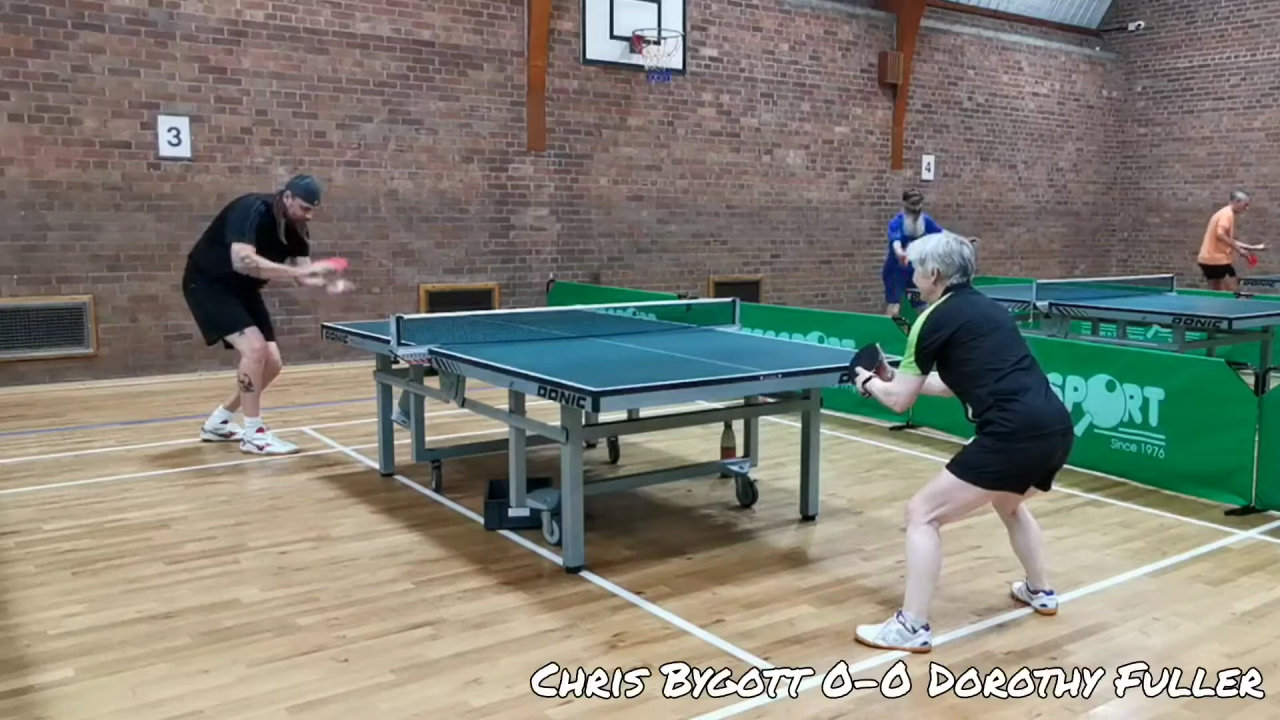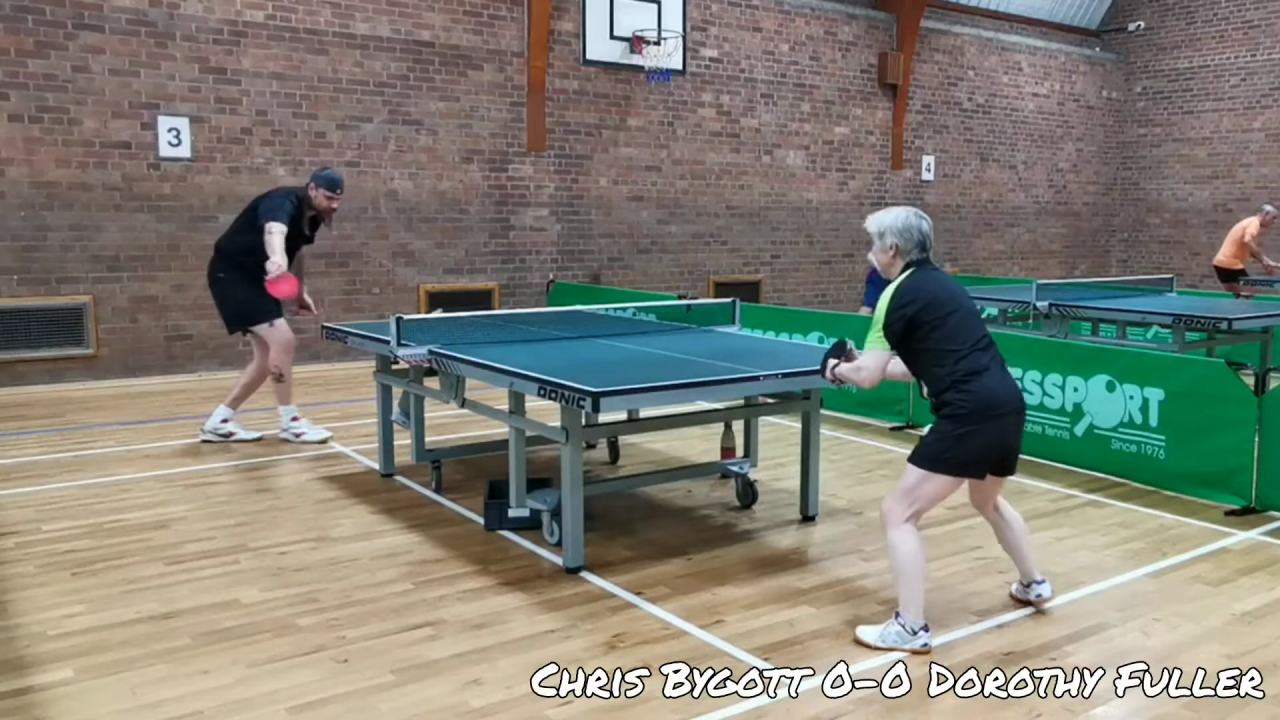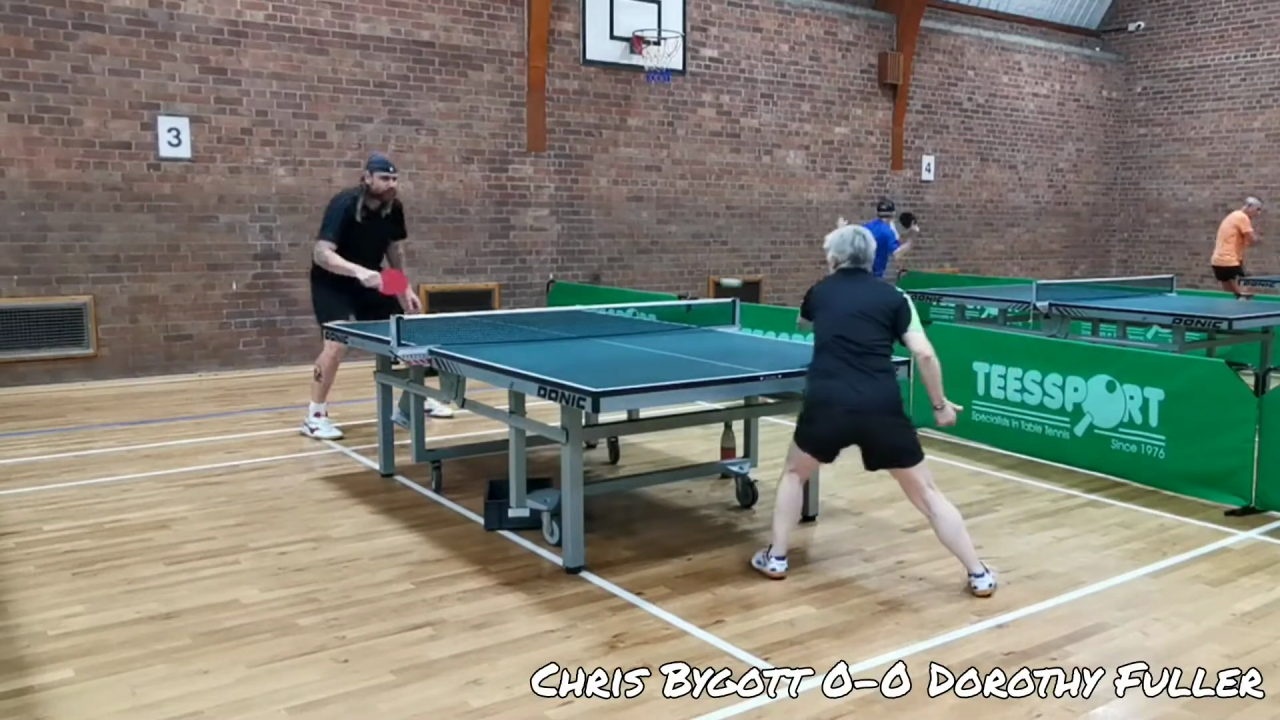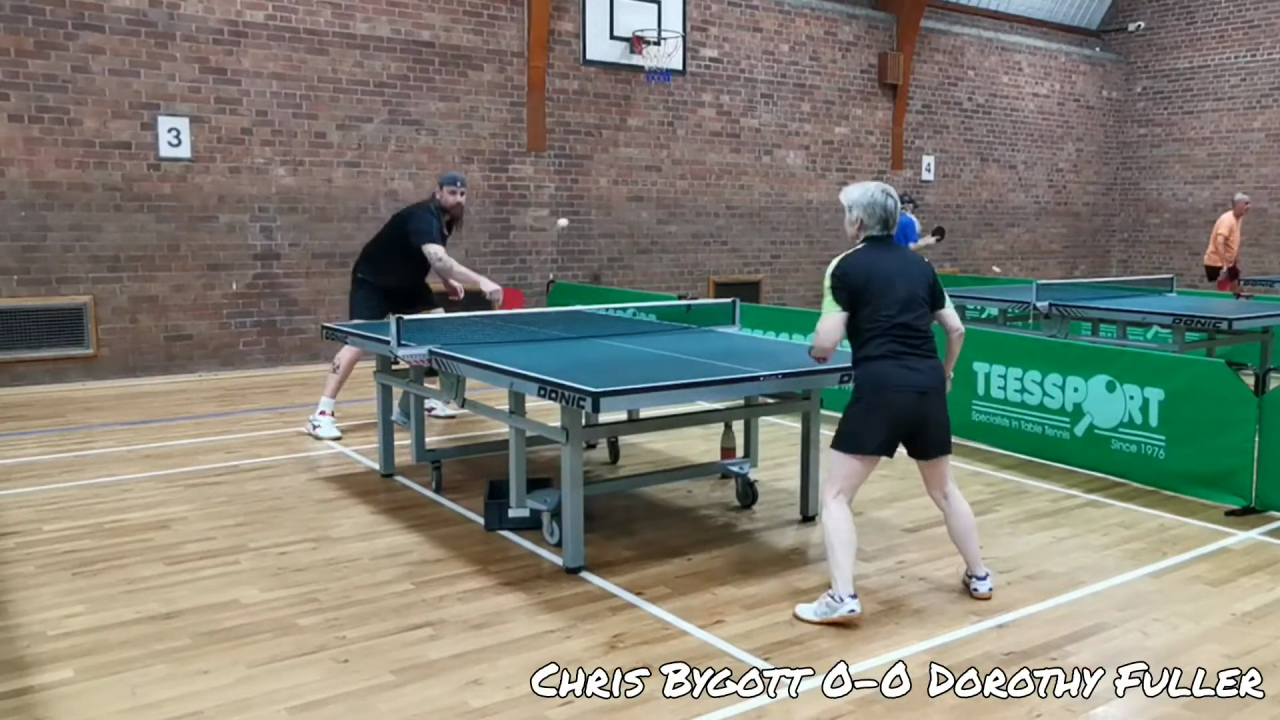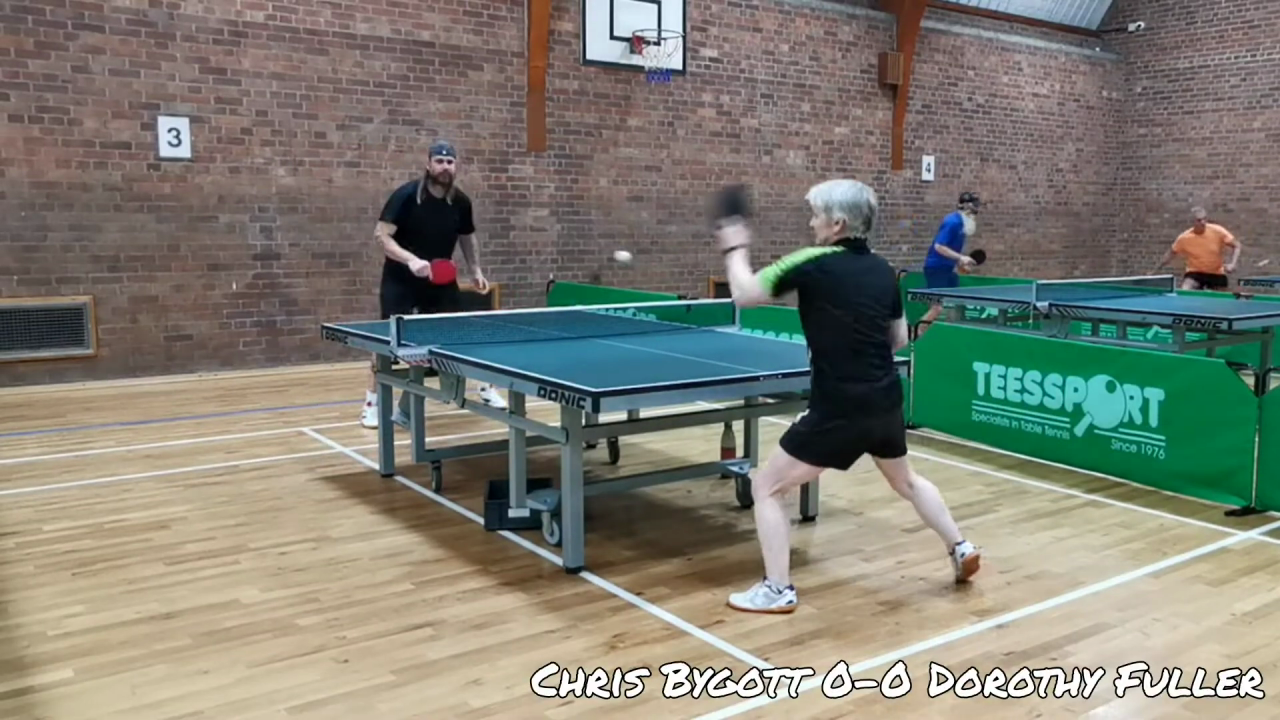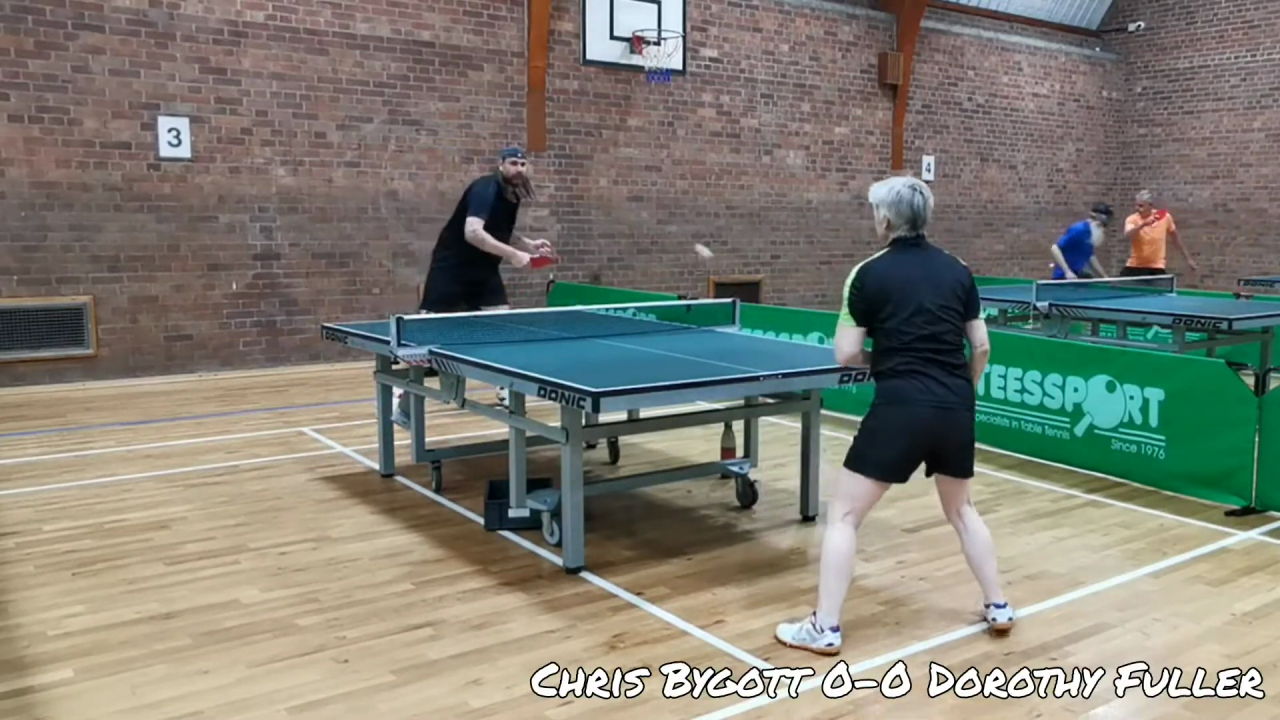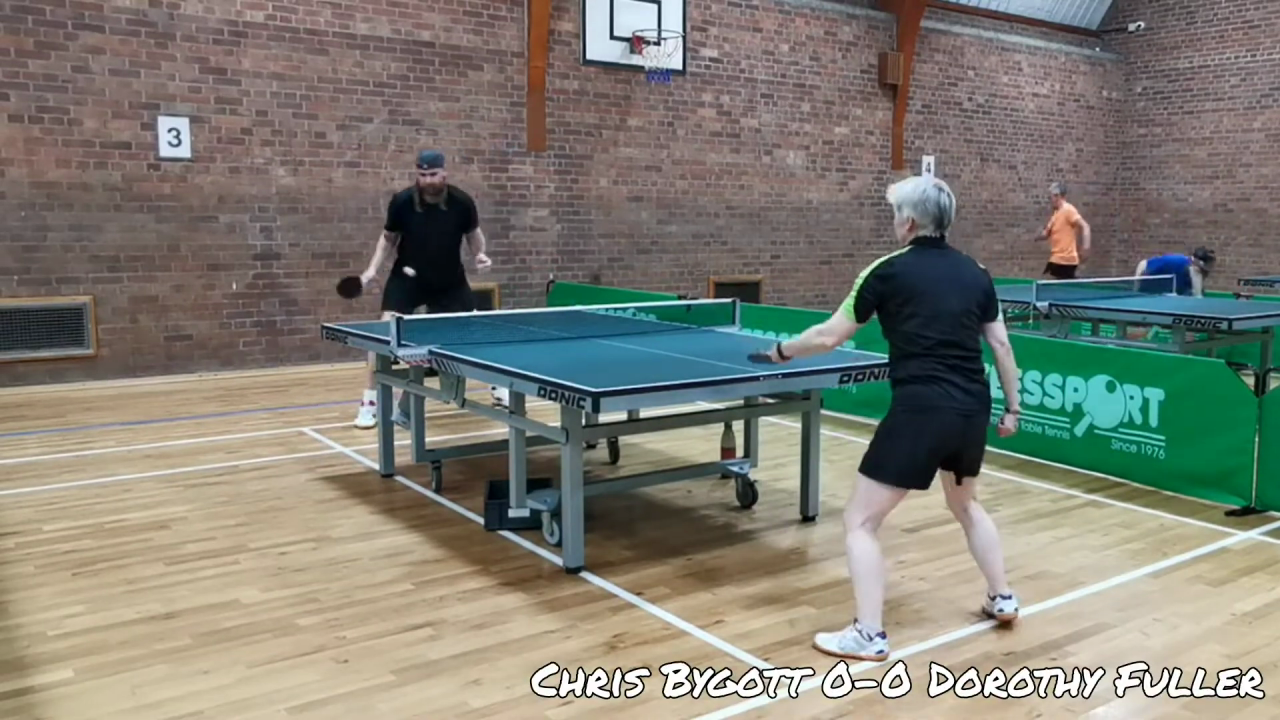
dt=0.7s
person 1, frame 1
left shoulder: (936, 318)
right shoulder: (985, 308)
left elbow: (899, 400)
left wrist: (868, 382)
right wrist: (895, 376)
left hip: (1016, 435)
right hip: (1056, 429)
left knee: (922, 514)
right knee: (1008, 503)
left ankle: (912, 627)
right ankle: (1040, 591)
person 1, frame 2
left shoulder: (900, 293)
right shoulder: (941, 284)
left elbow: (868, 376)
left wrist: (838, 368)
right wrist: (862, 362)
left hip: (970, 416)
right hip: (1008, 406)
left knee: (898, 514)
right knee: (988, 500)
left ankle: (911, 628)
right ankle: (1034, 584)
person 1, frame 3
left shoulder: (819, 292)
right shoulder: (893, 296)
right elbow: (924, 354)
right wrist: (940, 403)
left hip: (825, 403)
right hip: (881, 406)
left knee: (794, 473)
right knee: (926, 494)
left ankle: (775, 557)
right ankle: (978, 574)
person 1, frame 4
left shoulder: (847, 267)
right shoulder: (920, 265)
left elbow: (828, 341)
right elbow: (956, 329)
left wrist: (819, 352)
right wrist: (944, 373)
left hip: (880, 392)
right hip: (928, 390)
left knee: (835, 495)
right knee: (944, 490)
left ankle: (842, 597)
right ankle: (979, 576)
person 1, frame 5
left shoulder: (814, 263)
right shoulder: (885, 271)
left elbow: (745, 293)
right elbow: (900, 340)
left wrist: (735, 247)
left hip: (840, 411)
right hip: (886, 402)
left knee: (767, 486)
right knee: (905, 479)
left ankle: (777, 590)
right ankle: (960, 547)
person 1, frame 6
left shoulder: (869, 274)
right shoulder: (957, 270)
left elbow: (845, 354)
right elbow: (981, 346)
left hip: (900, 407)
right hip: (955, 408)
left knee: (843, 515)
right knee: (960, 510)
left ankle: (825, 627)
right ankle: (997, 605)
person 1, frame 7
left shoulder: (888, 272)
right shoulder: (975, 272)
left elbow: (830, 335)
right elbow: (1001, 346)
left wrist: (782, 350)
right wrist: (1011, 406)
left hip: (919, 411)
right hip: (972, 409)
left knee: (860, 521)
right knee: (966, 505)
left ankle: (868, 635)
right ankle: (1001, 598)
person 2, frame 1
left shoulder: (295, 227)
right shoulder: (252, 210)
left elbow: (300, 268)
right elbow: (242, 261)
left wrist: (325, 281)
right wrist: (299, 271)
left hip: (243, 291)
right hip: (207, 284)
left knee: (271, 364)
right knee: (254, 349)
left ankle: (218, 422)
right ankle: (254, 433)
person 2, frame 2
left shoulder: (313, 216)
right shoulder: (285, 202)
right elbow: (274, 234)
left wrist: (301, 292)
right wrist: (278, 259)
left hip: (258, 278)
right hip: (232, 275)
left knee: (268, 354)
right knee: (283, 340)
left ankle: (219, 422)
right ankle: (290, 421)
person 2, frame 3
left shoulder: (394, 208)
right shoulder: (344, 205)
left elbow: (395, 249)
right elbow: (321, 254)
left wrist: (406, 289)
right wrist: (359, 272)
left hip: (371, 284)
right hip: (331, 283)
right knee: (336, 345)
right ankle: (315, 415)
person 2, frame 4
left shoulder: (446, 219)
right shoulder: (423, 218)
right elbow: (439, 258)
left wrist: (448, 280)
right wrist: (481, 281)
left hip: (407, 284)
right hip: (372, 282)
left ankle: (423, 399)
right ankle: (323, 412)
person 2, frame 5
left shoulder: (461, 202)
right shoulder: (408, 195)
left elbow: (466, 239)
right elbow: (381, 235)
left wrist: (475, 271)
right wrist: (410, 260)
left hip: (441, 280)
right hip: (401, 279)
left ankle: (486, 390)
right ankle: (372, 403)
person 2, frame 6
left shoulder: (514, 196)
right shoulder: (485, 189)
right elbow: (473, 233)
left wrist: (529, 243)
right wrist: (514, 254)
left hip: (484, 272)
right hip: (450, 268)
left ankle: (506, 390)
right ankle: (399, 393)
person 2, frame 7
left shoulder: (461, 203)
right shoulder: (401, 202)
left elbow: (474, 235)
right elbow: (388, 237)
left wrist: (480, 255)
right wrist: (373, 267)
left hip: (450, 282)
right hip: (407, 280)
left ankle: (498, 389)
right ankle: (370, 403)
